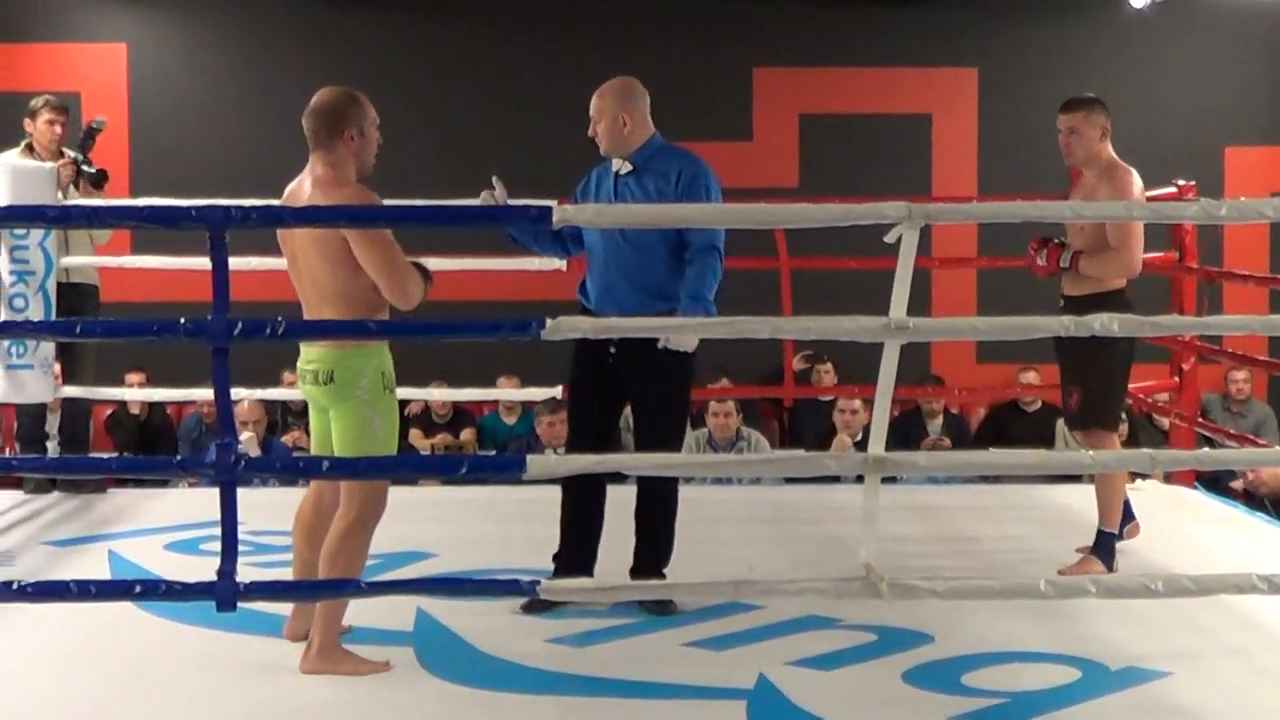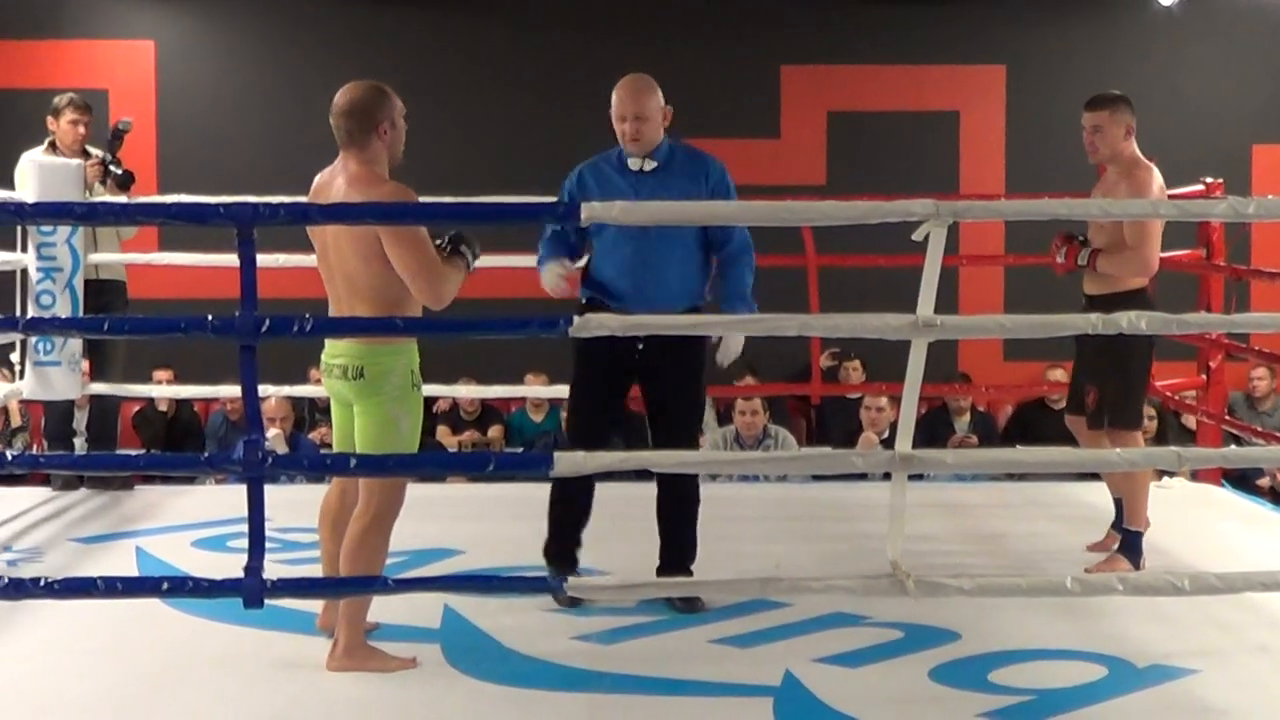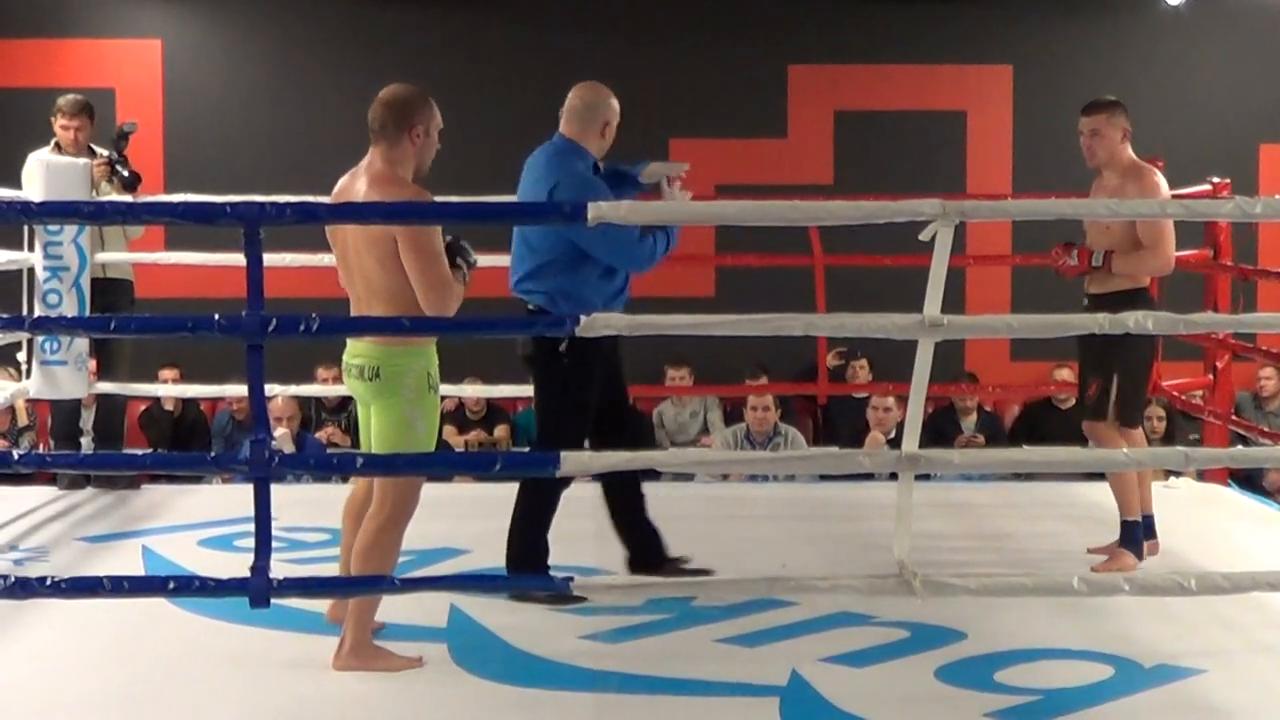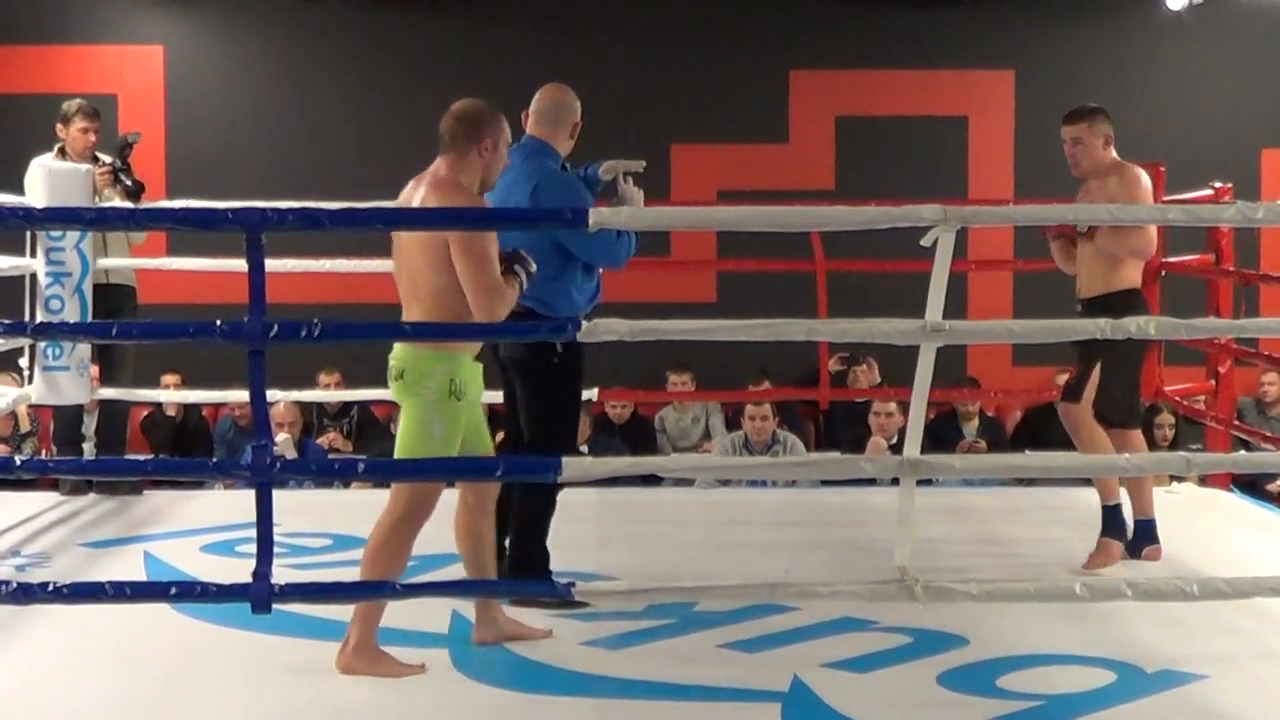
dt=0.5s
person 1, frame 1
left shoulder: (295, 194)
right shoulder: (351, 199)
right elbow: (407, 292)
left wrist: (385, 275)
right wrist: (417, 274)
left hip: (316, 358)
right hip: (357, 364)
left knee: (326, 488)
right knee: (363, 502)
left ankle: (303, 614)
right ankle: (324, 647)
person 1, frame 2
left shoulder: (323, 186)
right shoulder: (388, 197)
right elbow: (435, 293)
left wrist: (429, 250)
right wrist: (459, 259)
left hip: (340, 351)
right hip: (383, 359)
left knee: (347, 484)
right knee: (381, 500)
left ankle: (334, 608)
right ankle: (349, 644)
person 1, frame 3
left shoulder: (347, 188)
right shoulder: (408, 200)
right elbow: (440, 304)
left wrist: (432, 261)
right wrist: (459, 266)
left hip: (364, 352)
right hip: (402, 362)
left knee: (371, 485)
right knee: (396, 501)
left ankle: (345, 598)
right ankle: (356, 642)
person 1, frame 4
left shoulder: (415, 191)
right shoulder: (464, 207)
right elbow: (490, 308)
left wrist: (482, 265)
right wrist: (516, 273)
left hip: (428, 360)
right hip: (438, 368)
left knee: (483, 485)
right knee: (410, 505)
left ankle: (490, 617)
right ankle: (359, 645)
person 2, frame 1
left shoulder: (687, 173)
right shoulder: (597, 179)
left elbow: (706, 254)
right elbow: (565, 241)
left wrist: (691, 314)
left hip: (661, 338)
right hip: (597, 334)
left knee: (658, 459)
right knee: (583, 455)
left ankle: (649, 576)
right ankle: (571, 572)
person 2, frame 2
left shoulder: (703, 172)
right shoulder: (589, 176)
left elbow: (734, 248)
right elbow: (561, 239)
left wrist: (737, 314)
right wrist: (551, 264)
left hip: (679, 332)
right hip: (605, 330)
left knee: (677, 456)
right knee: (582, 446)
left ankle: (676, 572)
right ankle: (561, 561)
person 2, frame 3
left shoulder: (549, 161)
right shoulder: (568, 180)
right elbow: (634, 252)
left wrist: (638, 176)
left hip: (578, 329)
right hip: (562, 336)
left knee: (622, 438)
right knee: (555, 450)
left ankle: (646, 553)
right ankle: (526, 571)
person 2, frame 4
left shoulder: (508, 169)
right shoulder: (550, 181)
right elbow: (609, 252)
left wrist: (597, 175)
right wrist: (629, 209)
left hip: (513, 325)
right hip: (547, 333)
left knee: (522, 443)
right knee: (549, 454)
left ankle: (489, 551)
right ankle: (527, 573)
person 3, frame 1
left shoulder: (1121, 183)
right shoulder: (1086, 182)
left elbow: (1128, 263)
left wrist: (1065, 260)
right wrist: (1052, 253)
left hip: (1104, 315)
right hip: (1077, 313)
left knee: (1099, 430)
right knee: (1084, 428)
left ankle: (1105, 549)
right ankle: (1122, 516)
person 3, frame 2
left shoulder: (1140, 180)
right shoulder: (1111, 178)
left elbow: (1144, 262)
left wrist: (1083, 257)
right wrist: (1075, 249)
left hip: (1124, 315)
right hip: (1100, 311)
left knee: (1123, 429)
right knee: (1081, 420)
left ankle: (1131, 547)
right ankle: (1125, 514)
person 3, frame 3
left shoulder: (1145, 182)
right shoulder: (1100, 184)
left elbow: (1163, 259)
left wrist: (1094, 260)
right wrist: (1075, 258)
left hip: (1129, 312)
right hip: (1099, 310)
left knee: (1100, 423)
right knee: (1122, 425)
left ankle: (1131, 538)
right ankle: (1143, 529)
person 3, frame 4
left shoulder: (1128, 179)
right shoulder: (1088, 190)
left elbow: (1145, 244)
right elbow: (1073, 265)
left wrist: (1080, 231)
right wrist: (1059, 235)
left hip: (1120, 313)
right hip: (1095, 314)
left knee: (1075, 408)
right knee: (1121, 425)
left ankle: (1113, 524)
right ankle: (1144, 536)
person 4, frame 1
left shoulder: (79, 166)
left elbow: (100, 236)
left wrist: (90, 199)
right wrist: (52, 187)
left hip: (79, 283)
left knee: (81, 378)
person 4, frame 2
left shoulder: (102, 162)
right shoulder: (33, 162)
left elbow: (126, 232)
left wrist: (117, 195)
right wrist: (80, 186)
left hip: (108, 280)
left knee: (110, 375)
person 4, frame 3
left shoulder: (108, 162)
right shoulder: (39, 162)
left elbow: (134, 230)
left wrist: (123, 192)
right wrist: (87, 186)
left hip: (115, 280)
left knee: (116, 374)
right ankle: (68, 465)
person 4, frame 4
left shoulder: (112, 168)
right shoulder: (42, 168)
left elbow: (137, 236)
left wrist: (126, 197)
right wrist: (89, 191)
left hip: (118, 286)
left knee: (118, 381)
right ankle: (70, 471)
